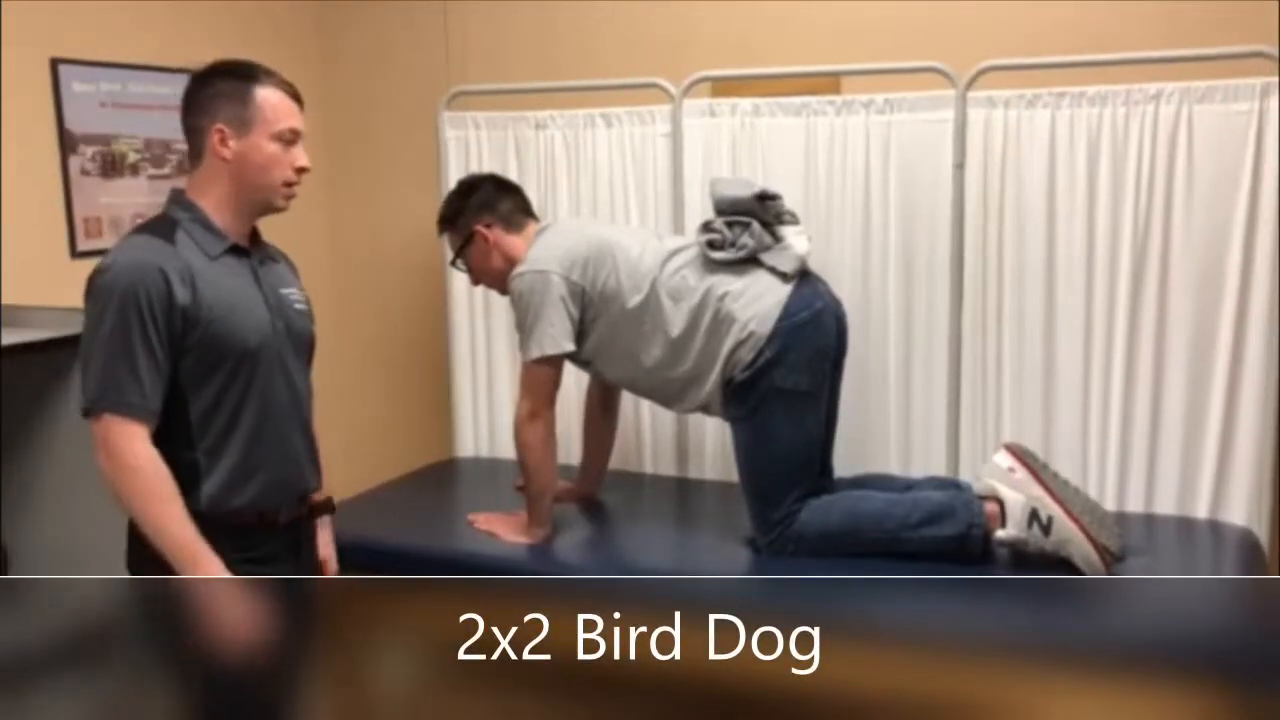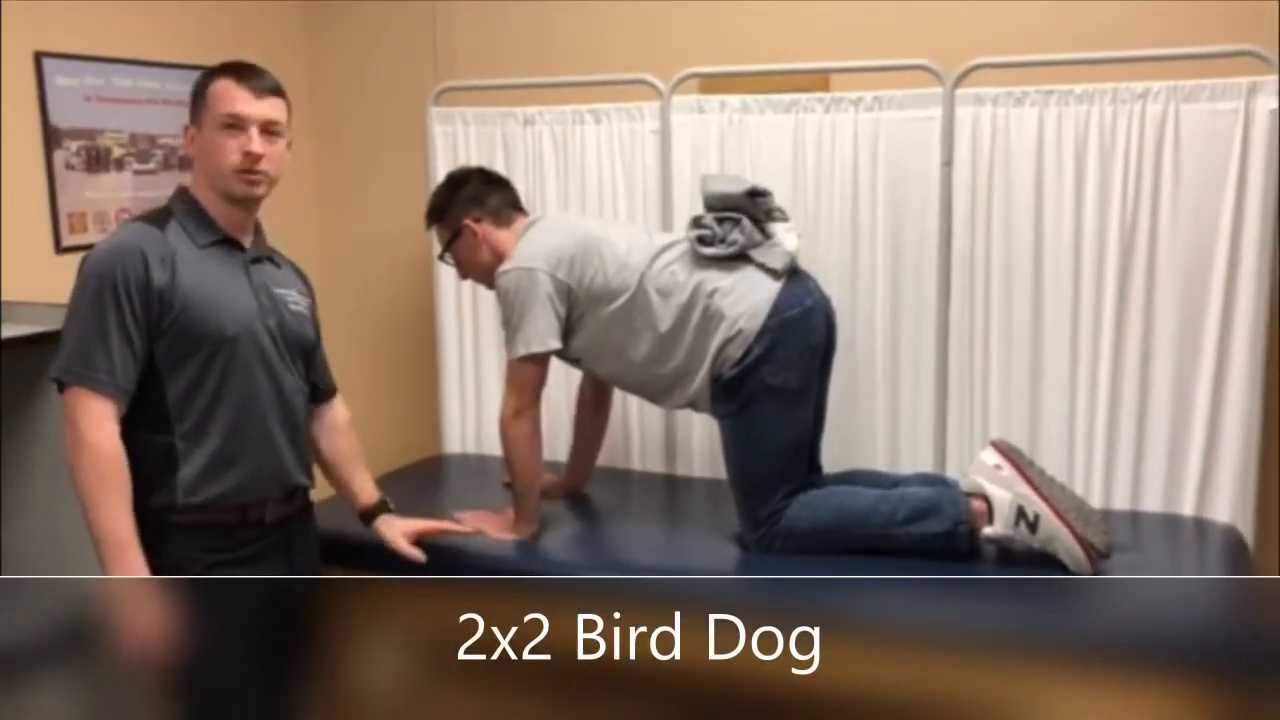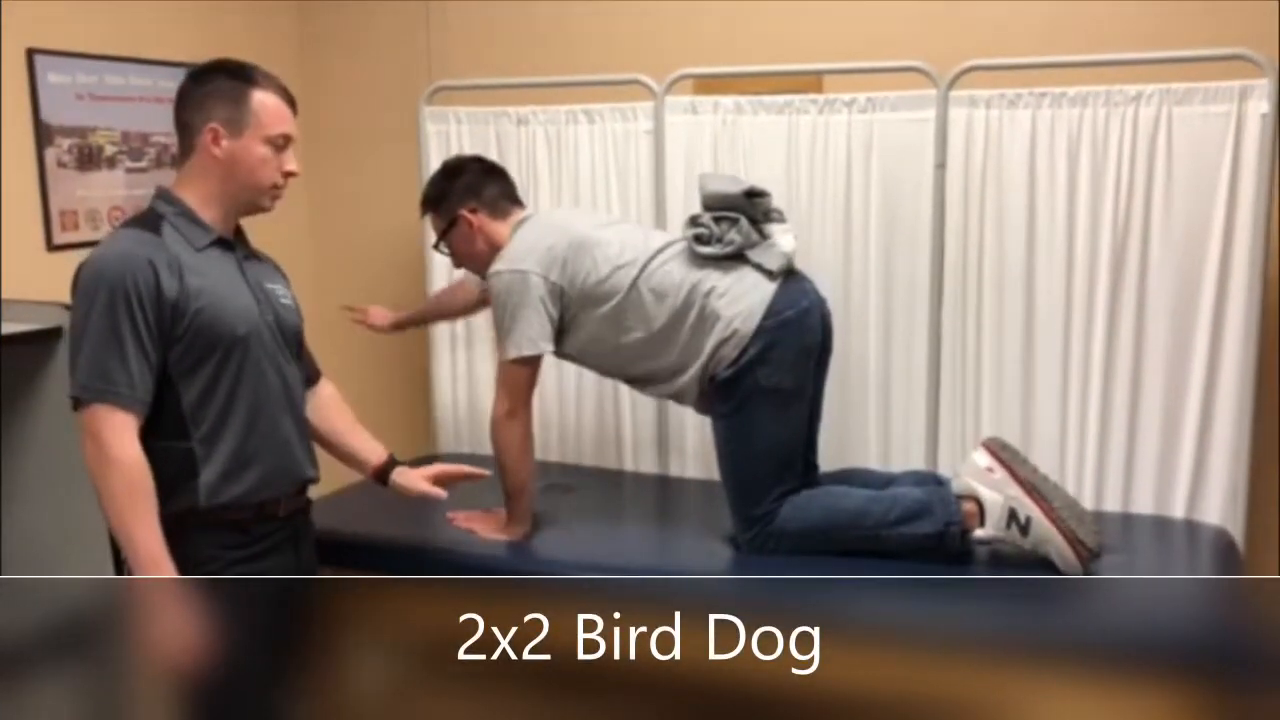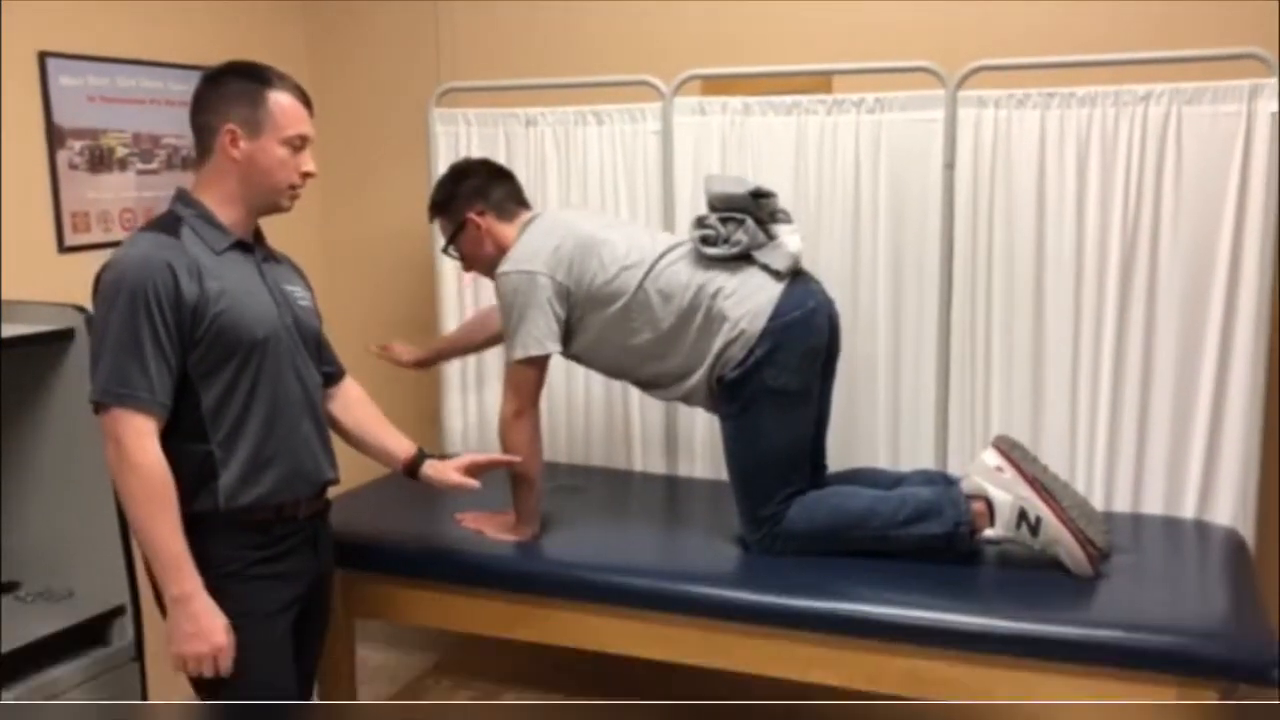
dt=1s
person 1, frame 1
left shoulder: (538, 275)
right shoulder: (574, 250)
left elbow: (534, 413)
right elbow: (604, 384)
left wrist: (534, 521)
right wrist: (584, 485)
left hip: (770, 340)
right hip: (798, 311)
left knee: (785, 530)
right knee: (801, 499)
left ankle: (996, 516)
right ankle: (991, 493)
person 1, frame 2
left shoulder: (524, 271)
right shoulder: (561, 244)
left elbow: (519, 410)
right elbow: (599, 376)
left wrist: (522, 519)
right wrist: (572, 480)
left hip: (759, 337)
right hip: (788, 308)
left knee: (773, 525)
right knee: (789, 492)
left ankle: (984, 512)
right ankle: (978, 491)
person 1, frame 3
left shoulder: (519, 270)
right shoulder: (545, 235)
left elbow: (511, 412)
right elbow: (479, 287)
left wrist: (514, 519)
right wrist: (399, 318)
left hip: (752, 341)
right hip: (783, 308)
left knee: (765, 525)
right knee: (787, 493)
left ankle: (974, 513)
right ankle: (966, 487)
person 1, frame 4
left shoulder: (525, 269)
right shoulder: (553, 235)
left elbow: (520, 412)
right elbow: (504, 322)
left wrist: (522, 520)
right wrist: (425, 355)
left hip: (759, 340)
right hip: (790, 307)
left knee: (774, 524)
right knee: (793, 493)
left ankle: (984, 513)
right ankle: (975, 485)
person 2, frame 1
left shoulder: (277, 269)
right shoulder: (144, 272)
right elbow: (121, 445)
left wrist: (319, 513)
right wrist: (210, 576)
left hip: (287, 547)
right hip: (213, 560)
person 2, frame 2
left shoulder: (288, 277)
right shoulder: (133, 260)
right elbow: (92, 423)
left wrist: (375, 511)
right wrist: (128, 577)
left hip: (291, 543)
right hip: (196, 557)
person 2, frame 3
left shoulder: (262, 269)
right shoulder: (132, 264)
right elbow: (111, 437)
left wrist: (389, 469)
right wrist: (160, 593)
left hip: (289, 541)
right hip: (205, 558)
person 2, frame 4
left shoulder: (281, 270)
right shoulder: (152, 269)
left elbow: (333, 388)
right elbow: (132, 444)
left wrist: (420, 463)
right wrist: (185, 598)
left hip: (306, 541)
right hip: (230, 558)
left knee: (290, 705)
